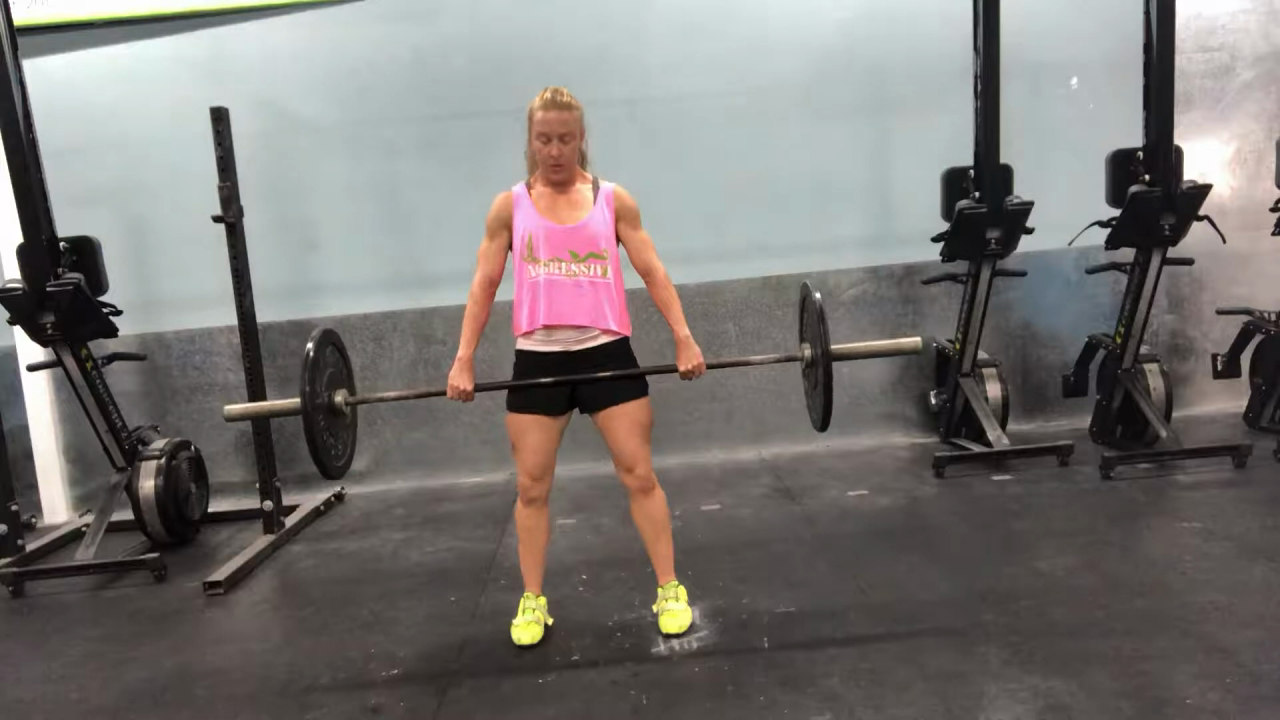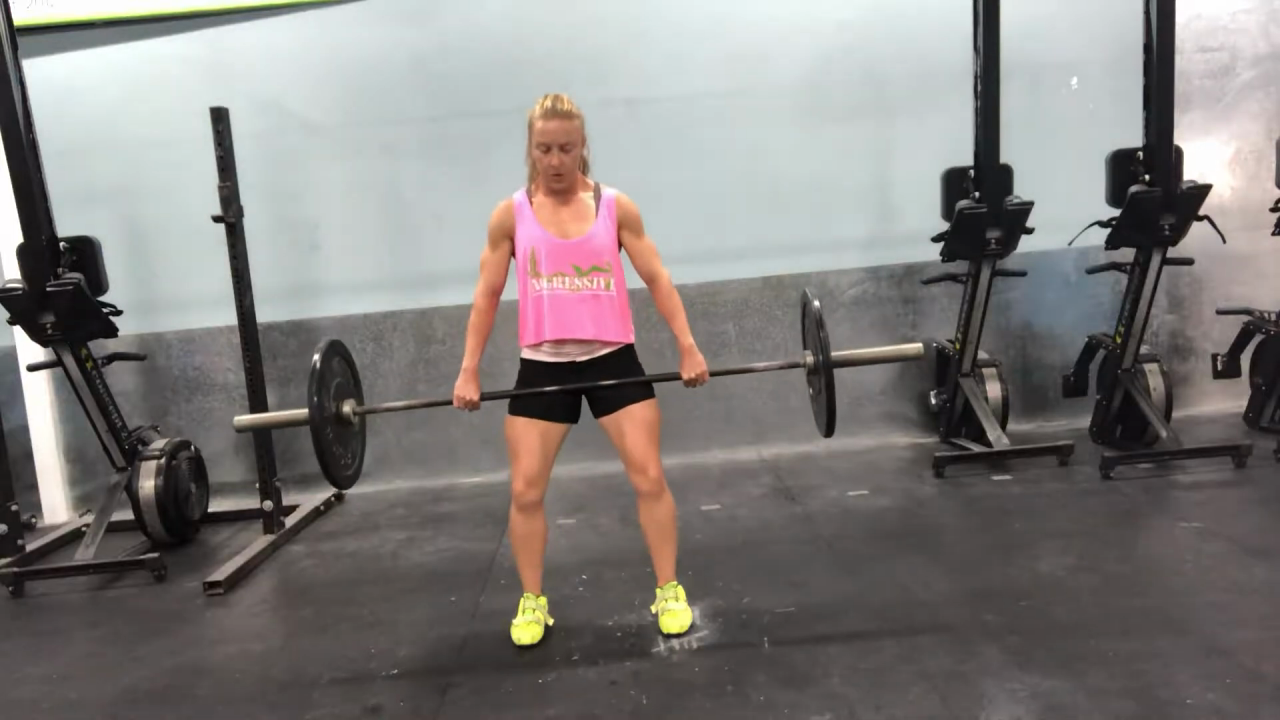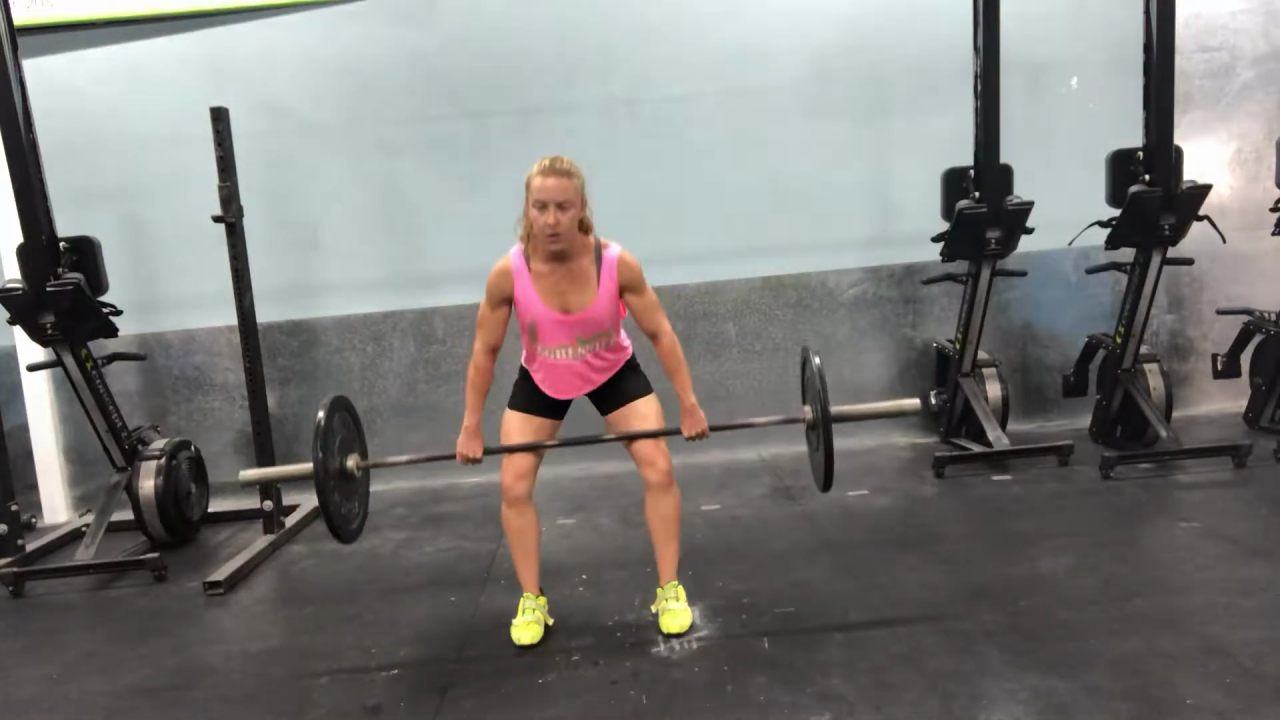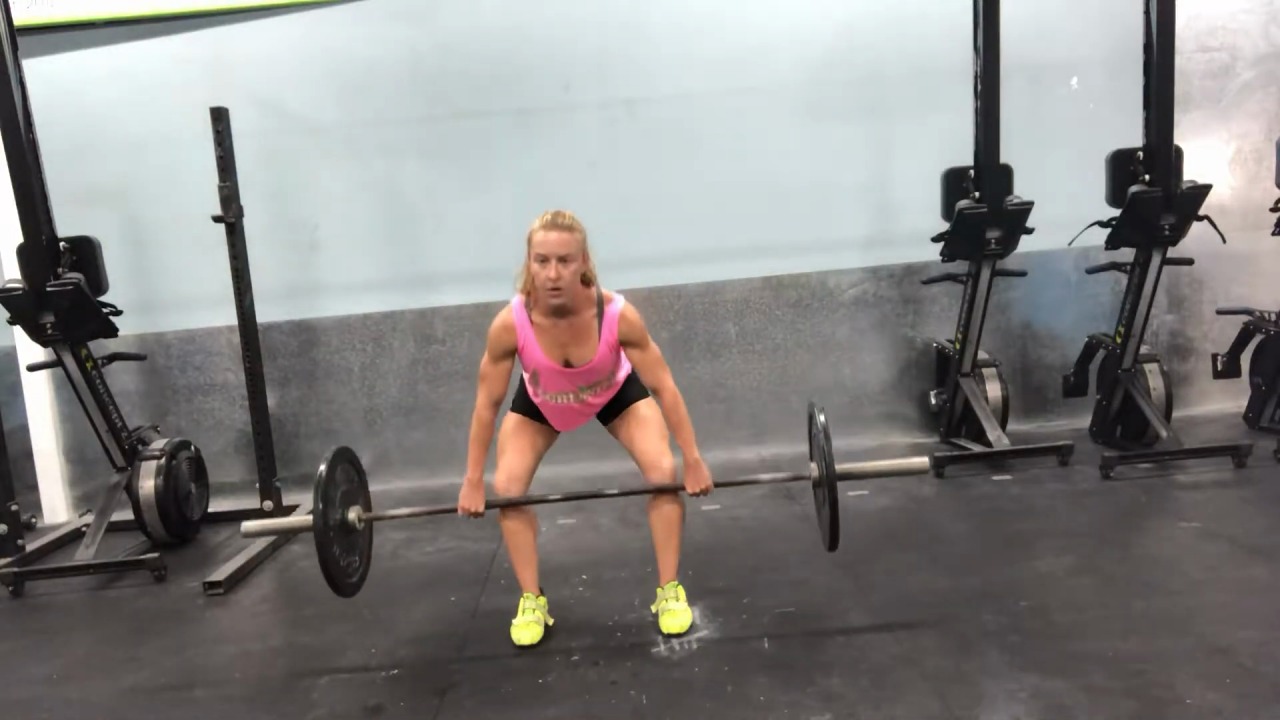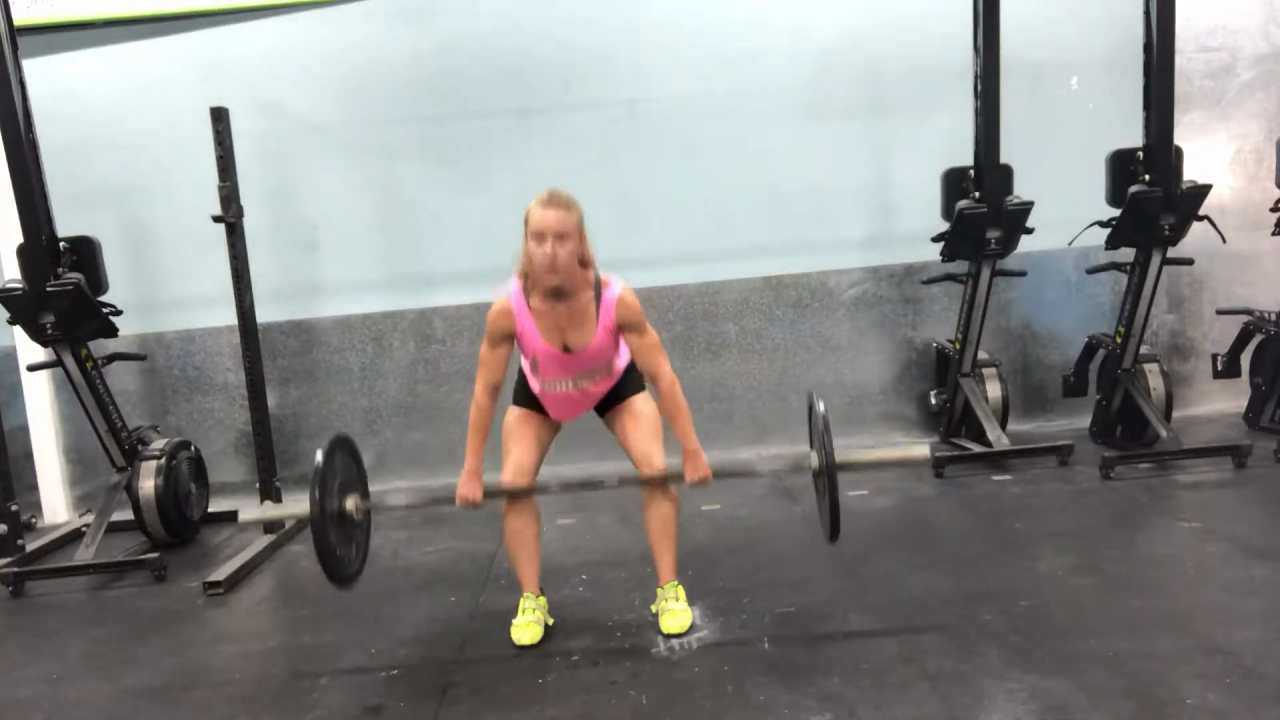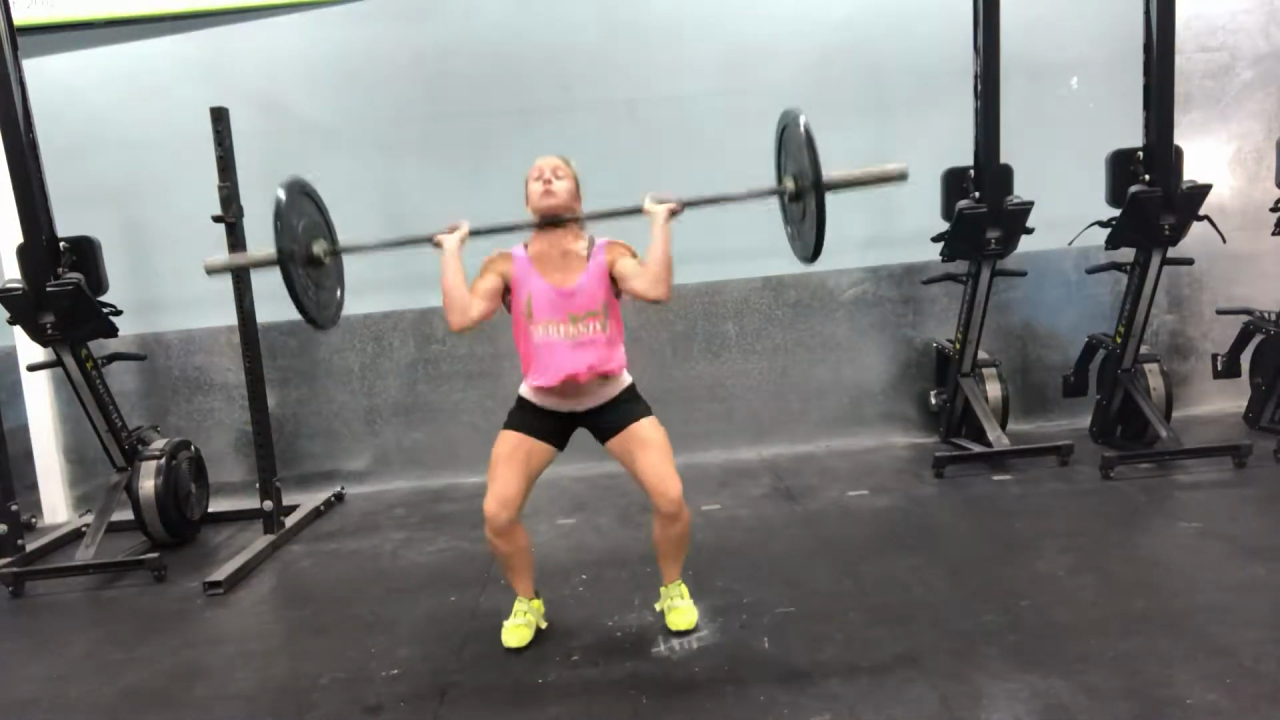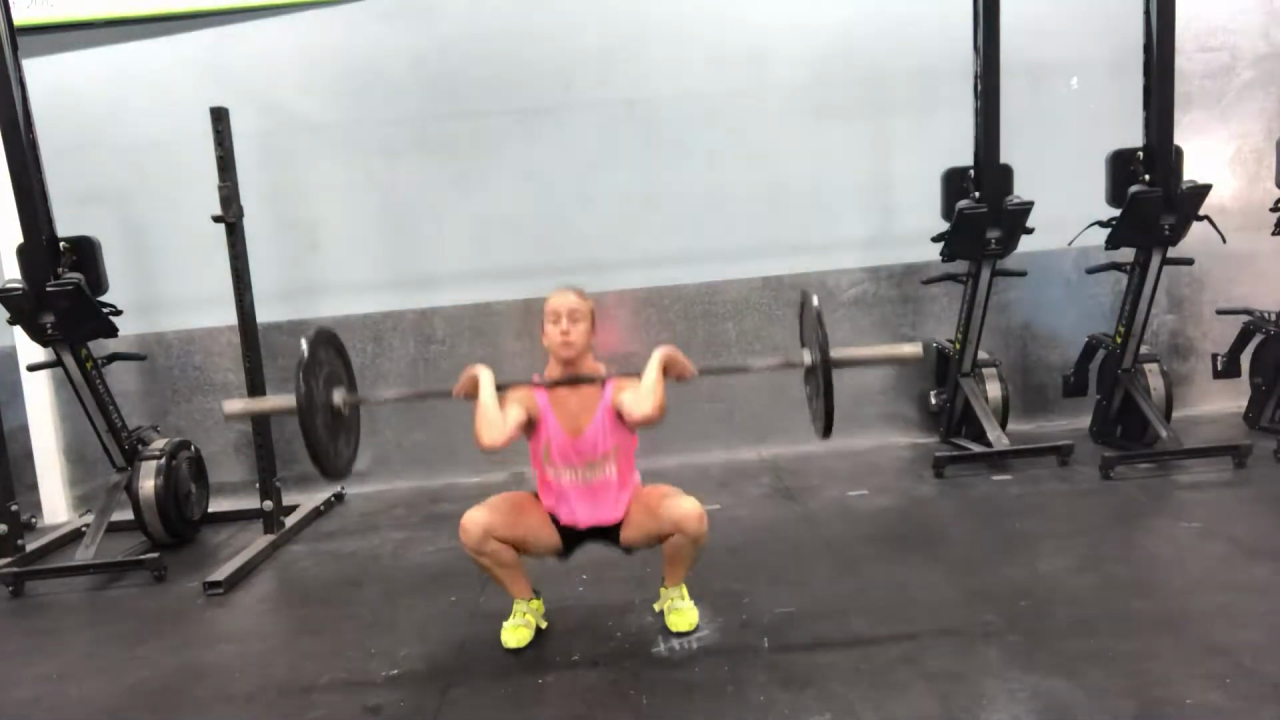
dt=0.7s
person 1, frame 1
left shoulder: (613, 199)
right shoulder: (509, 205)
left elbow: (652, 271)
right elbow: (484, 285)
left wrist: (684, 337)
right wrist: (463, 358)
left hip: (607, 352)
right hip: (537, 358)
left knee: (639, 475)
right knee: (532, 486)
left ankle: (670, 590)
right ankle: (533, 601)
person 1, frame 2
left shoulder: (615, 206)
right shoulder: (510, 214)
left elbow: (656, 278)
right elbow: (487, 295)
left wrist: (687, 346)
right wrist: (469, 368)
left hip: (612, 359)
right hip: (542, 366)
left knee: (650, 479)
right knee: (526, 491)
left ankle: (669, 591)
right ankle: (532, 602)
person 1, frame 3
left shoulder: (617, 263)
right shoulder: (507, 273)
left elbow: (660, 334)
right elbow: (485, 351)
left wrist: (689, 404)
right wrist: (471, 426)
left hip: (614, 373)
right hip: (540, 381)
left knee: (658, 470)
right knee: (514, 486)
left ankle: (669, 591)
right ankle: (532, 601)
person 1, frame 4
left shoulder: (619, 315)
right shoulder: (509, 324)
left elbow: (664, 388)
right elbow: (487, 403)
left wrist: (693, 460)
right wrist: (473, 480)
left hip: (616, 391)
right hip: (539, 401)
left knee: (665, 474)
right knee: (507, 489)
left ankle: (670, 591)
right ankle: (531, 600)
person 1, frame 5
left shoulder: (616, 299)
right shoulder: (508, 309)
left elbow: (660, 374)
right elbow: (486, 390)
left wrist: (692, 450)
right wrist: (471, 469)
left hip: (614, 382)
right hip: (539, 390)
left knee: (656, 471)
right knee: (514, 484)
left ankle: (669, 590)
right ankle: (532, 600)
person 1, frame 6
left shoulder: (606, 254)
right shoulder: (508, 264)
left elbow: (654, 290)
right elbow: (461, 318)
left wrist: (659, 223)
right wrist: (451, 250)
left hip: (611, 397)
right hip: (539, 405)
left knee: (670, 499)
right knee: (498, 514)
left ankle: (674, 590)
right ankle: (527, 602)
person 1, frame 7
left shoulder: (618, 391)
right shoulder: (529, 399)
left elbow: (646, 412)
right elbow: (491, 440)
left wrist: (658, 360)
right wrist: (485, 381)
left hip: (623, 513)
right hip: (556, 519)
left knee: (690, 515)
right knee: (474, 527)
left ankle: (673, 593)
right ankle: (526, 604)
